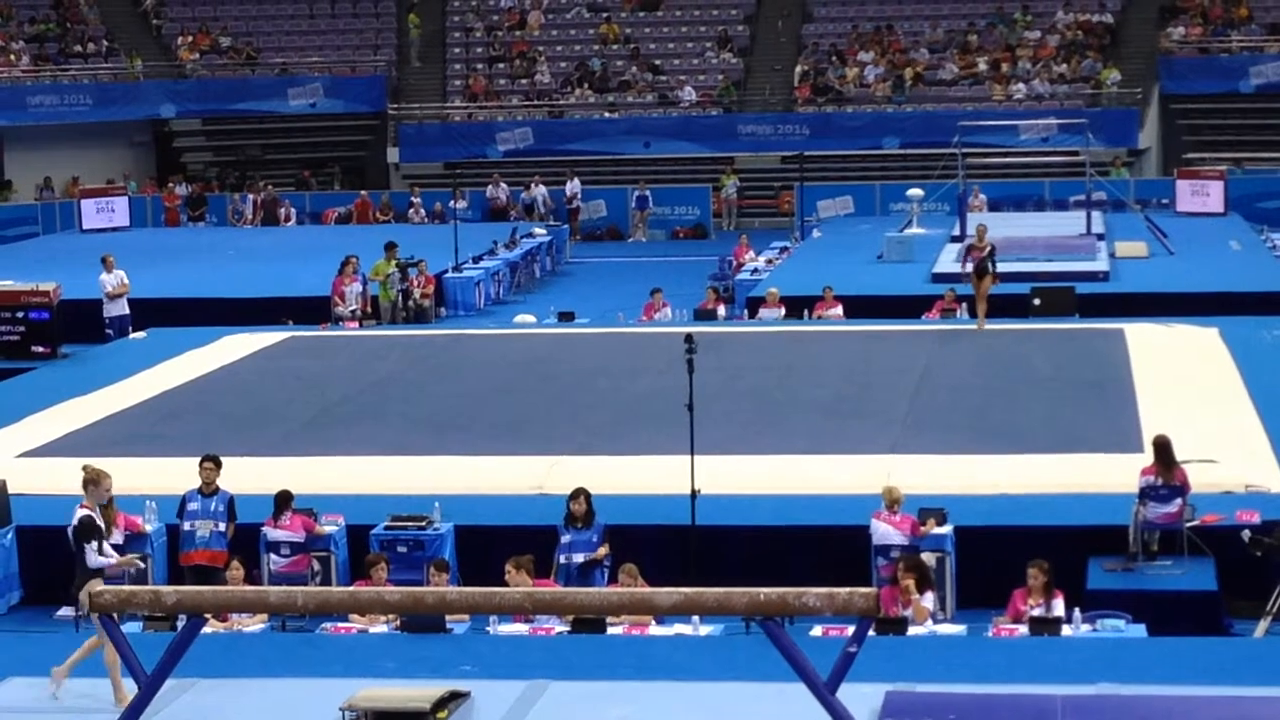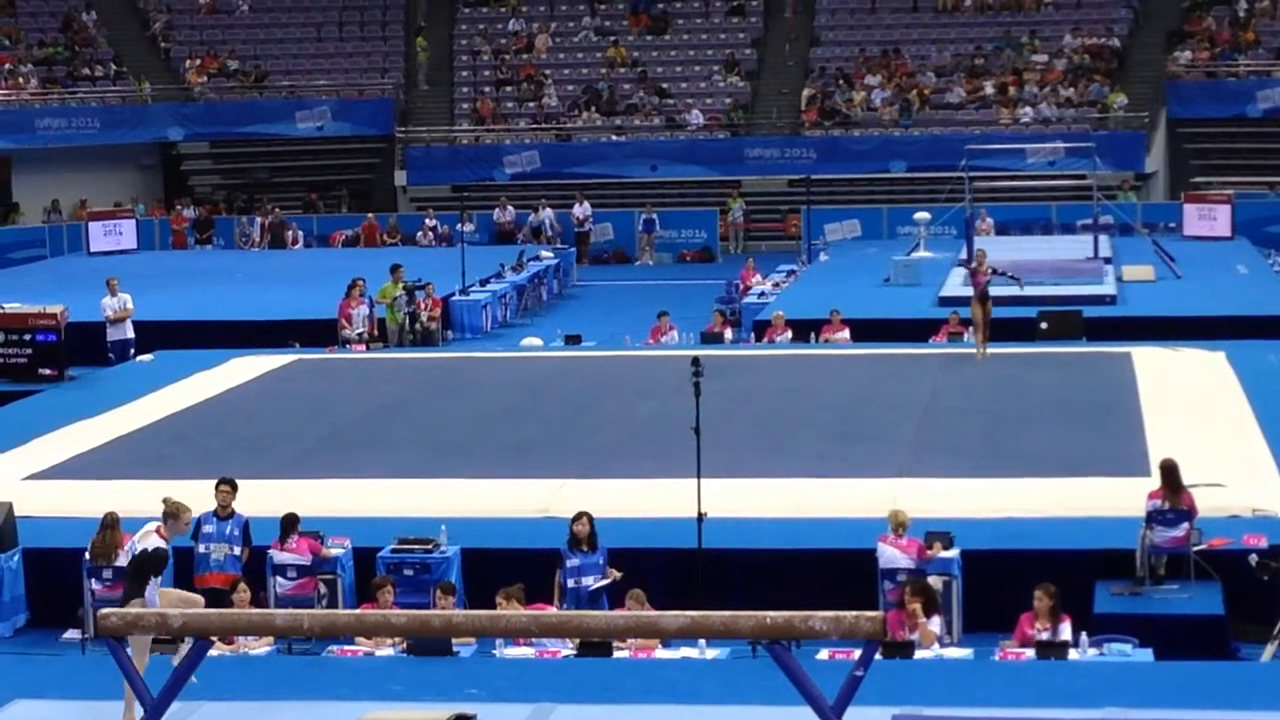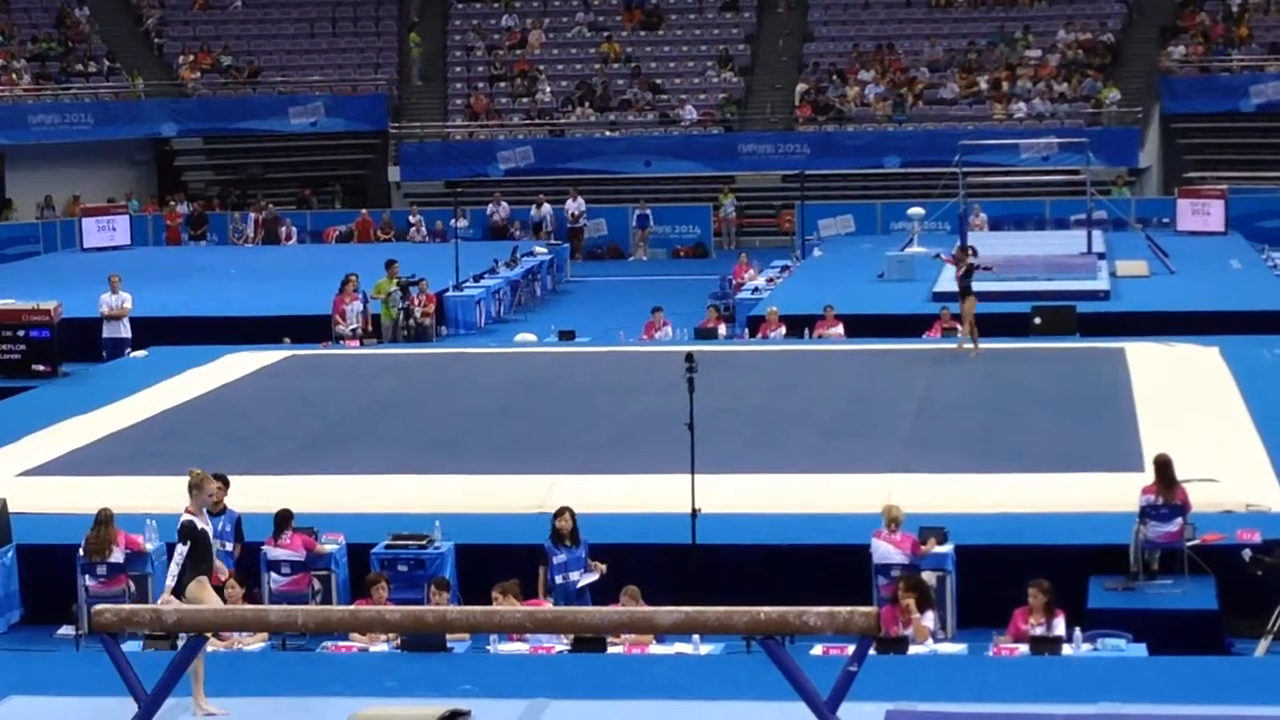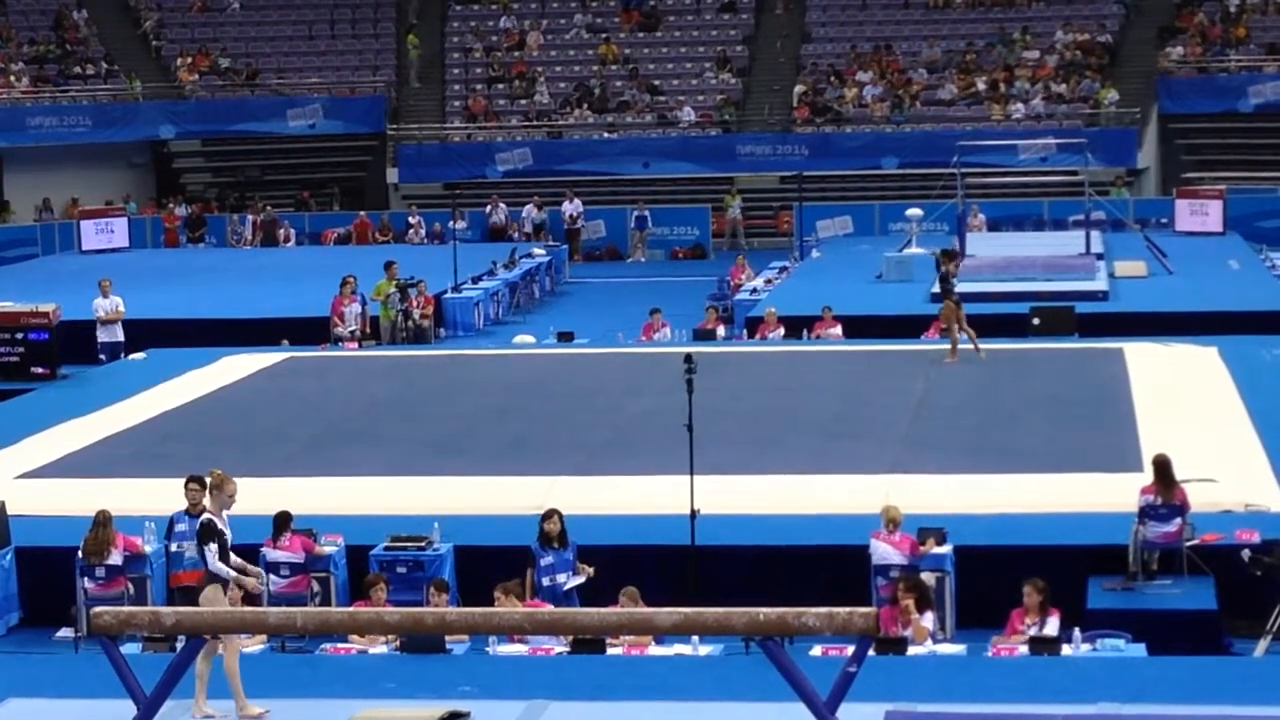
dt=0.7s
person 1, frame 1
left shoulder: (91, 512)
right shoulder: (86, 519)
right elbow: (91, 560)
left wrist: (119, 559)
right wrist: (121, 562)
left hip: (94, 581)
right hip: (89, 584)
left knee: (104, 636)
right knee: (112, 639)
left ankle: (62, 671)
right ankle: (121, 697)
person 1, frame 2
left shoulder: (152, 527)
right shoulder: (160, 552)
left elbow: (128, 551)
right elbow: (150, 594)
left hip: (141, 594)
right hip: (138, 601)
left knee: (197, 601)
right knee: (141, 660)
left ankle: (182, 655)
person 1, frame 3
left shoulder: (203, 514)
right shoulder: (188, 523)
right elbow: (177, 559)
left wrist: (215, 563)
right wrist: (166, 593)
left hip: (202, 580)
right hip: (194, 583)
left ankle: (199, 703)
right ankle: (174, 605)
person 1, frame 4
left shoulder: (222, 518)
right shoulder: (207, 523)
right elbow: (213, 563)
left wrist: (247, 567)
right wrist: (242, 580)
left hip: (218, 588)
right hip: (212, 590)
left knee: (210, 647)
right knee: (231, 646)
